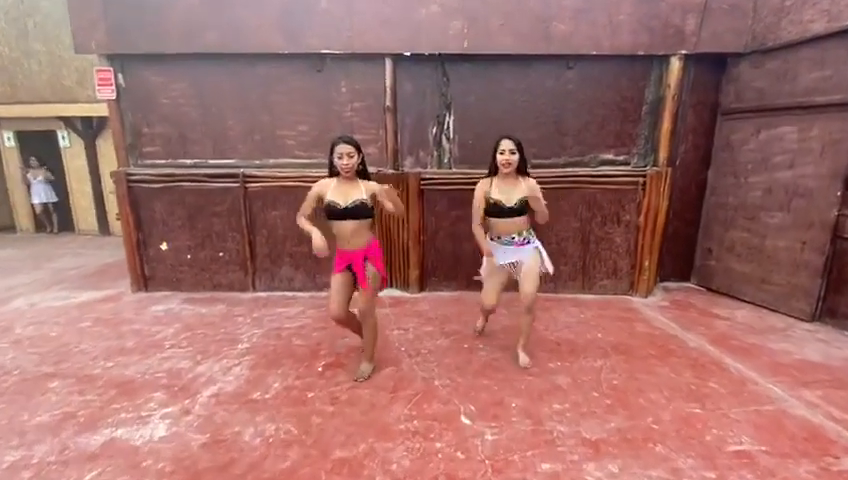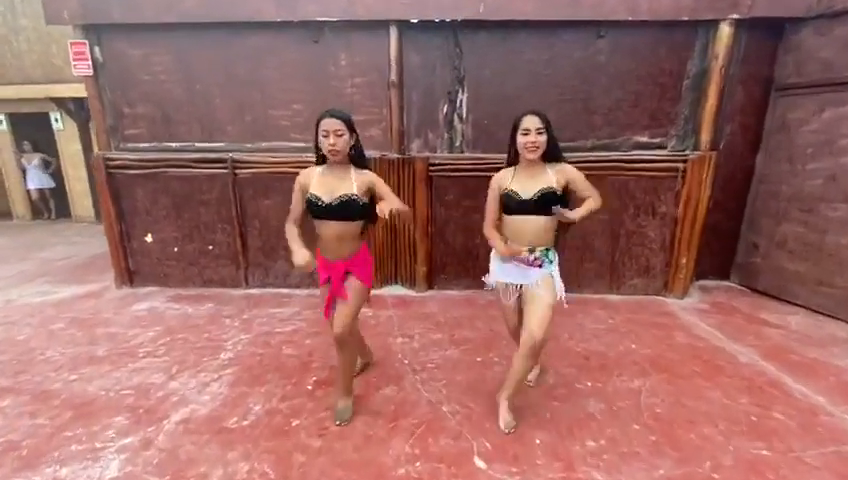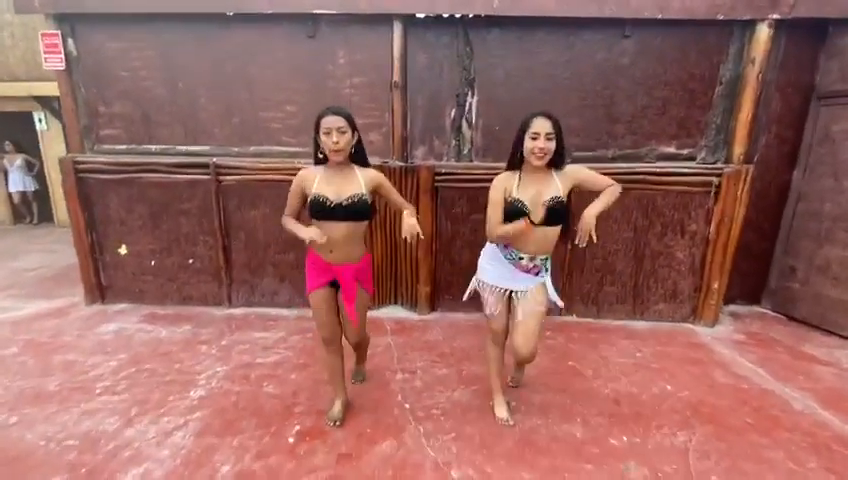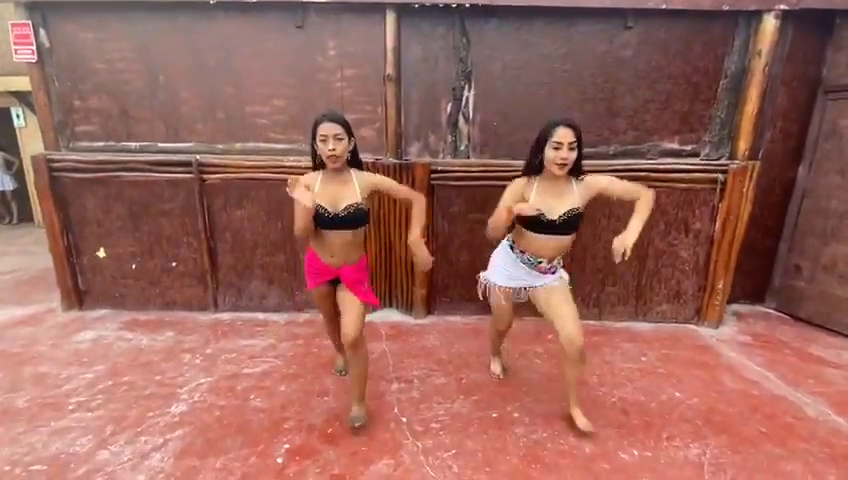
dt=0.7s
person 1, frame 1
left shoulder: (370, 187)
right shoulder: (324, 187)
left elbow: (398, 212)
right elbow: (301, 216)
left wrist: (391, 197)
right wrist: (315, 233)
left hip: (370, 254)
right hip: (343, 257)
left knee: (365, 311)
right knee: (336, 313)
left ankle: (367, 359)
right ankle: (367, 335)
person 1, frame 2
left shoulder: (365, 178)
right shoulder: (306, 177)
left elbow: (404, 212)
right elbow: (292, 222)
left wrist: (392, 206)
right wrist: (297, 250)
left hip: (356, 263)
right hip: (324, 264)
left knee: (342, 330)
right knee: (342, 323)
left ankle: (345, 394)
right ankle: (364, 356)
person 1, frame 3
left shoulder: (371, 177)
right shoulder: (307, 177)
left elbow: (405, 208)
right elbow: (287, 218)
left wrist: (410, 220)
right wrist: (303, 231)
left hip: (356, 269)
right hip: (319, 267)
left knee: (355, 335)
right knee: (329, 337)
left ankle: (361, 362)
right ankle: (340, 398)
person 1, frame 4
left shoulder: (366, 180)
right shoulder: (308, 183)
left elbow: (417, 198)
right elbow: (303, 235)
left wrist: (416, 239)
right wrist: (304, 205)
left hip: (353, 269)
right hip: (317, 266)
left knee: (352, 336)
right knee: (330, 319)
left ankle: (358, 403)
right ankle: (341, 353)
person 2, frame 1
left shoulder: (529, 184)
right shoulder: (485, 186)
left elbow: (543, 219)
right elbow: (476, 223)
left wrist: (536, 203)
right wrist: (488, 253)
left hip: (527, 249)
right hip: (497, 249)
left knee: (528, 302)
right knee: (489, 303)
left ankle: (521, 348)
right ankle: (484, 316)
person 2, frame 2
left shoulder: (561, 172)
right shoulder: (501, 178)
left elbow: (594, 198)
right elbow: (489, 225)
left wrist: (576, 214)
right wrist: (503, 248)
left hip: (543, 266)
right hip: (506, 263)
left knee: (535, 337)
right knee: (514, 327)
left ankle: (504, 397)
right ankle: (531, 362)
person 2, frame 3
left shoulder: (569, 175)
right shoulder: (504, 181)
left elbow: (613, 187)
right elbow: (493, 234)
left wrist: (593, 208)
right wrist: (527, 223)
left hip: (537, 274)
right hip: (498, 267)
left knee: (523, 349)
right knee: (497, 333)
left ankle: (515, 369)
right ankle: (498, 398)
person 2, frame 4
left shoulder: (588, 185)
right shoulder: (522, 186)
left elbow: (645, 195)
right elbow: (494, 231)
left wrist: (631, 230)
right wrist: (512, 211)
left hip: (550, 273)
right hip: (511, 265)
left knee: (575, 342)
right knee: (502, 324)
left ankle: (573, 406)
right ankle: (495, 355)
